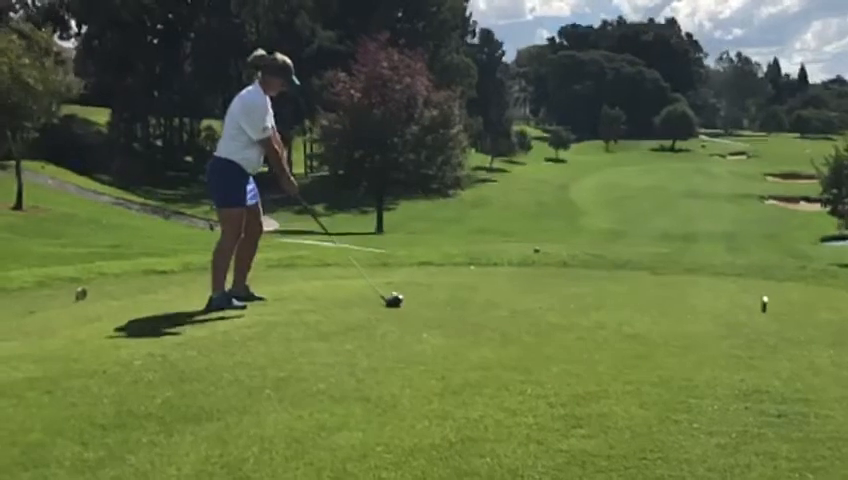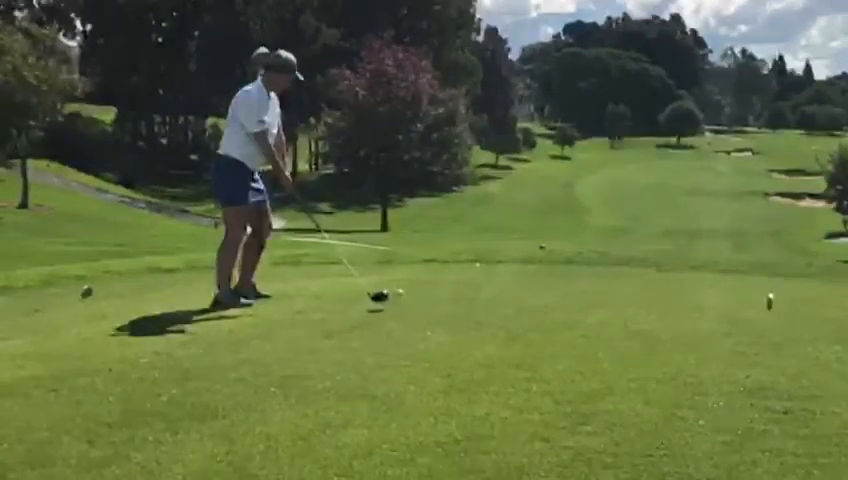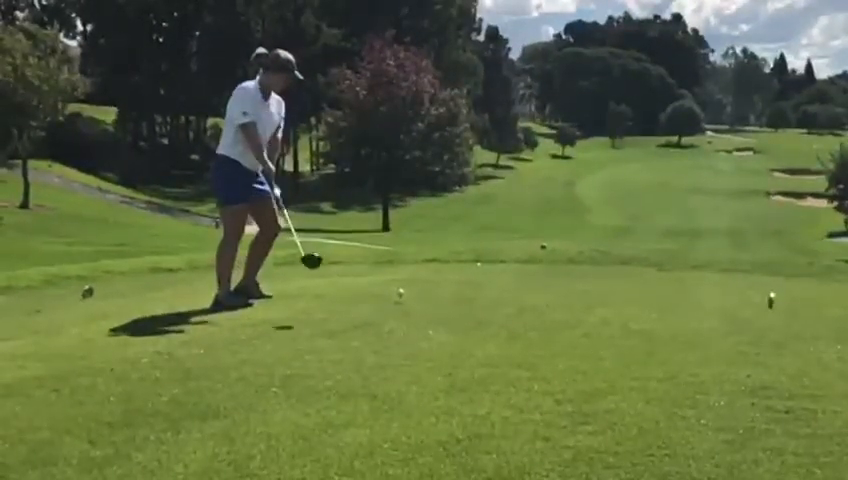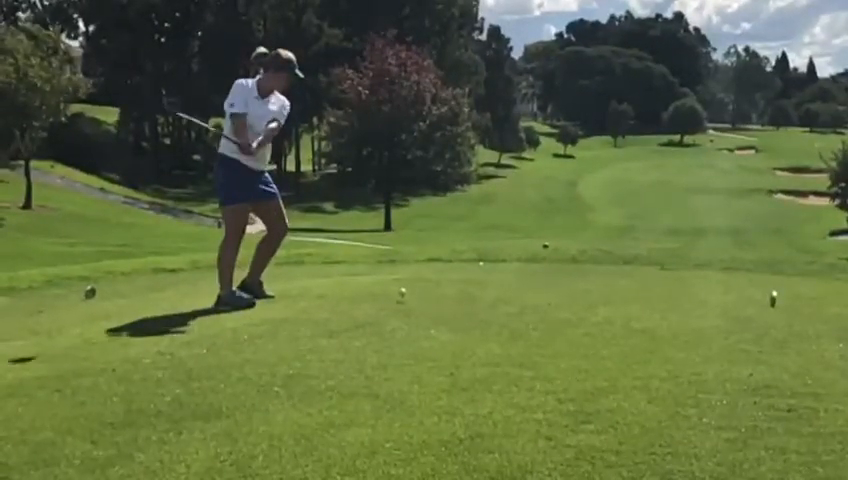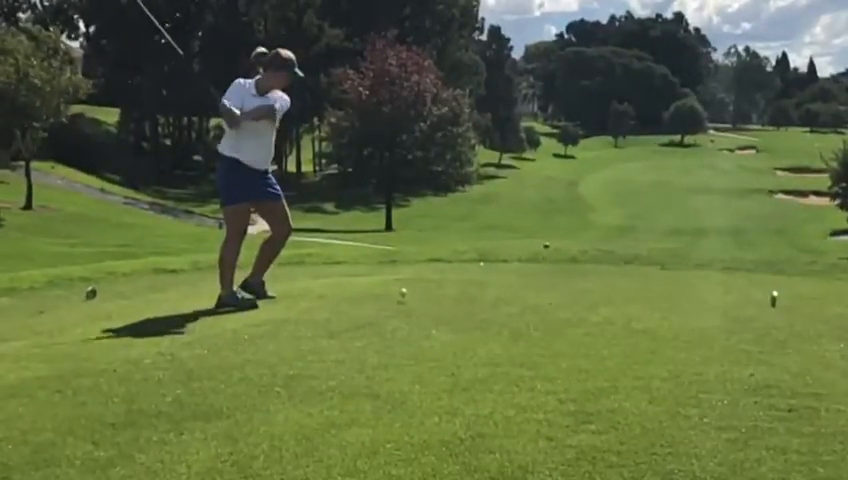
dt=1s
person 1, frame 1
left shoulder: (262, 99)
right shoulder: (252, 101)
left elbow: (276, 140)
right elbow: (268, 146)
left wrist: (285, 174)
right wrist: (286, 178)
left hip: (242, 172)
right hip: (228, 171)
left knee: (254, 230)
right knee: (232, 234)
left ankle: (238, 287)
right ankle: (217, 295)
person 1, frame 2
left shoulder: (271, 98)
right shoulder: (251, 96)
left elbow: (278, 138)
right elbow: (262, 141)
left wrist: (284, 171)
right wrist: (281, 174)
left hip: (248, 171)
right hip: (231, 169)
left knee: (262, 228)
right knee: (236, 232)
left ankle: (244, 286)
right ankle: (223, 293)
person 1, frame 3
left shoulder: (278, 103)
right shoulder: (245, 92)
left elbow: (275, 137)
right elbow: (249, 133)
left wrist: (270, 165)
right wrist: (265, 163)
left hip: (252, 171)
right hip: (231, 167)
left knee: (271, 227)
right knee: (234, 232)
left ankle: (247, 284)
right ankle: (223, 293)
person 1, frame 4
left shoulder: (282, 103)
right shoulder: (241, 87)
left elbow: (272, 128)
right elbow: (238, 123)
left wrist: (257, 144)
right wrist: (245, 144)
left hip: (258, 170)
right hip: (233, 166)
left knee: (279, 227)
right knee: (235, 231)
left ankle: (251, 281)
right ankle: (226, 292)
person 1, frame 5
left shoulder: (281, 100)
right shoulder: (239, 87)
left elbow: (264, 112)
right elbow: (232, 121)
left wrist: (239, 115)
right wrist: (231, 117)
left hip: (261, 171)
right hip: (234, 167)
left knee: (283, 228)
right knee: (236, 232)
left ankle: (254, 280)
right ankle: (227, 292)
